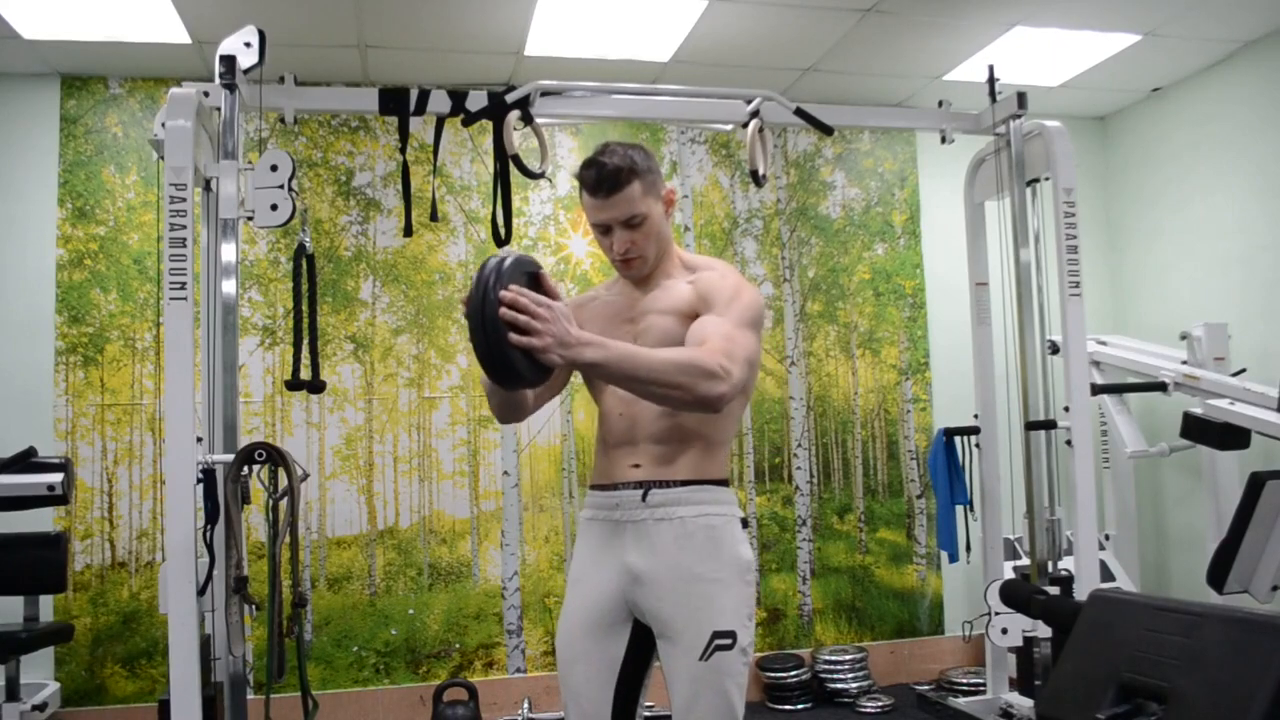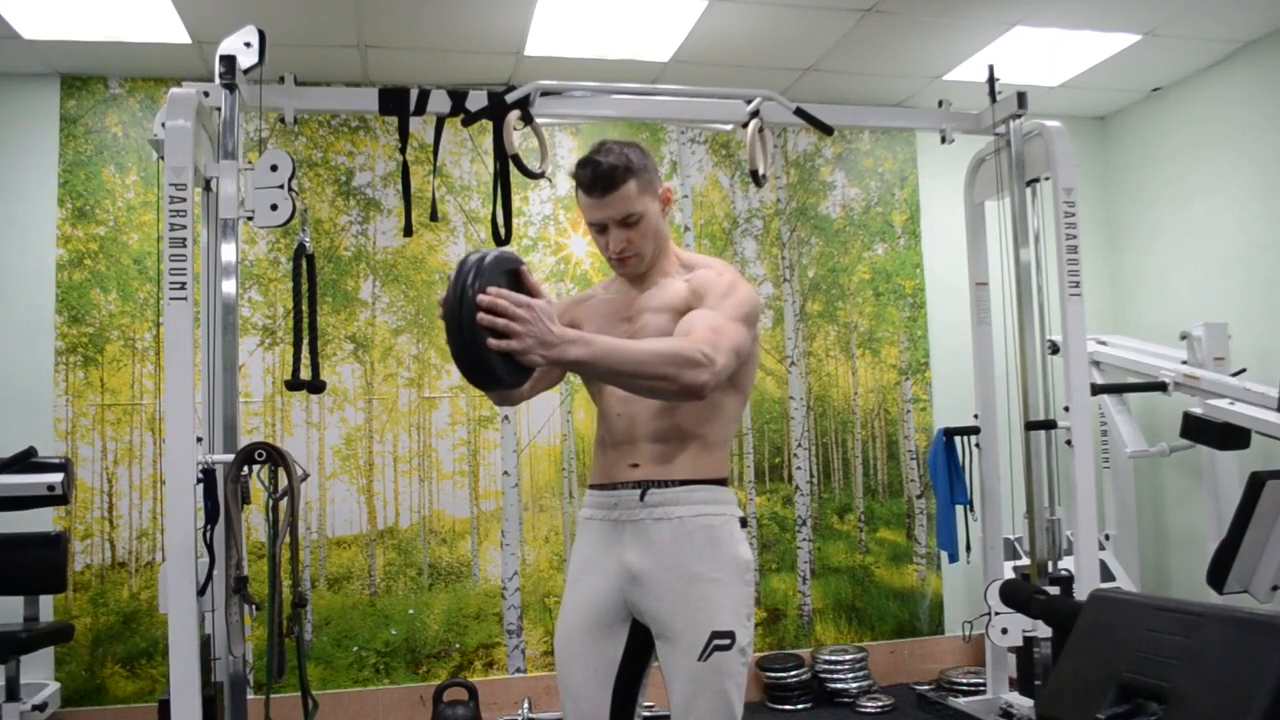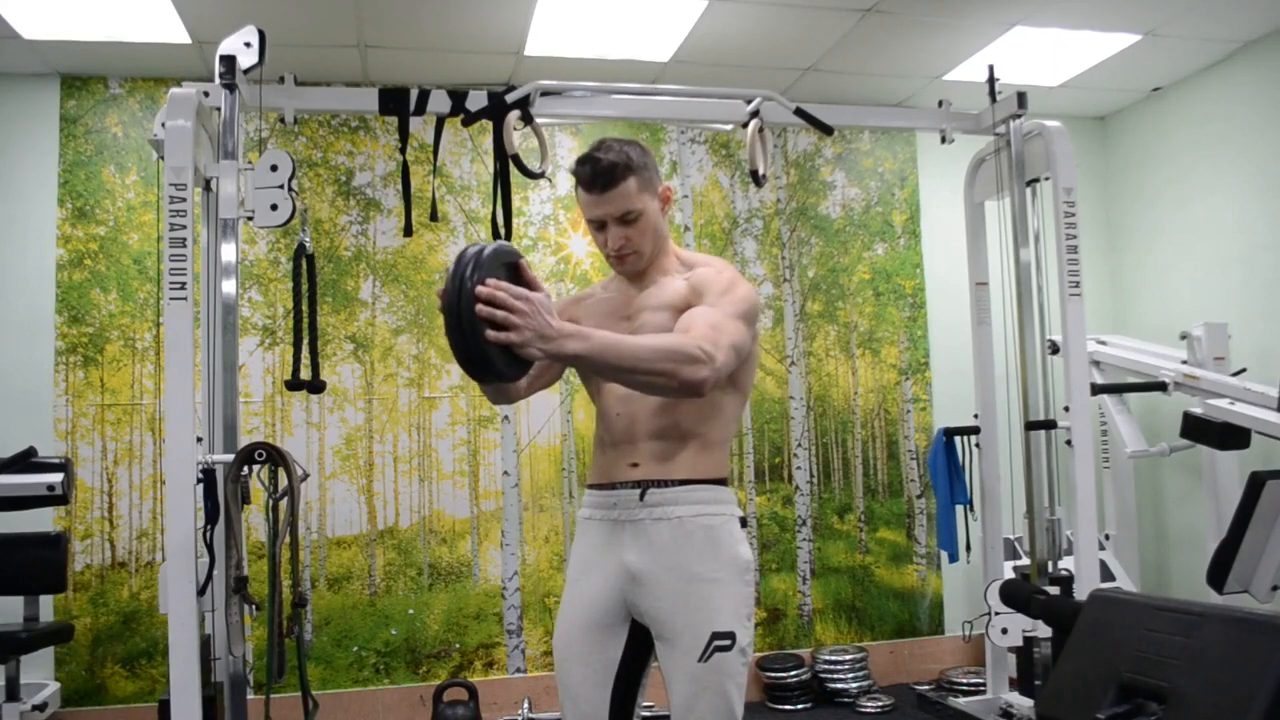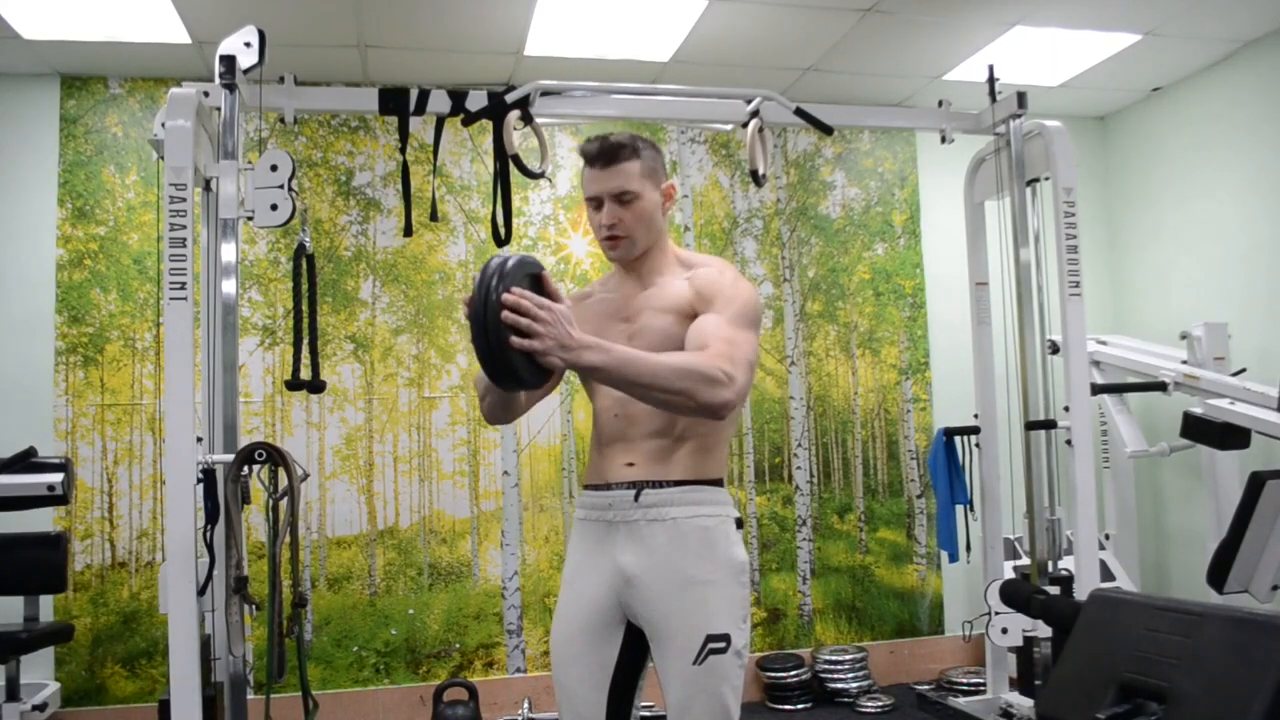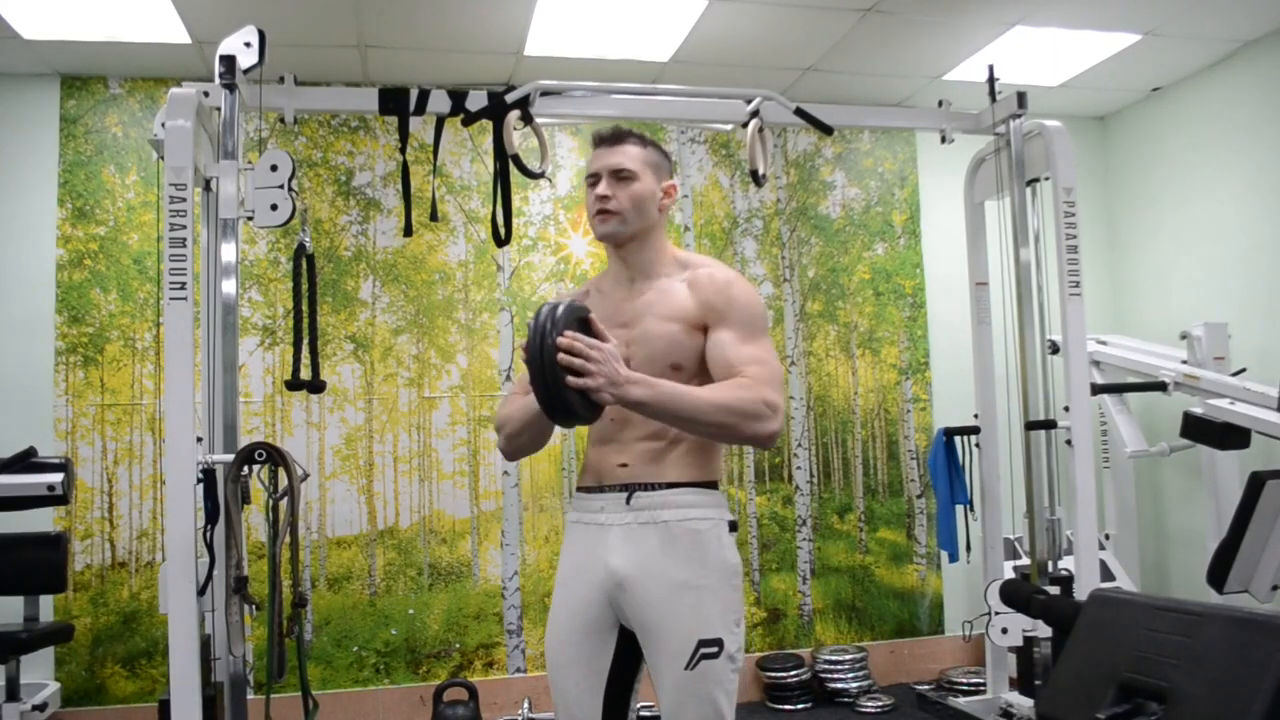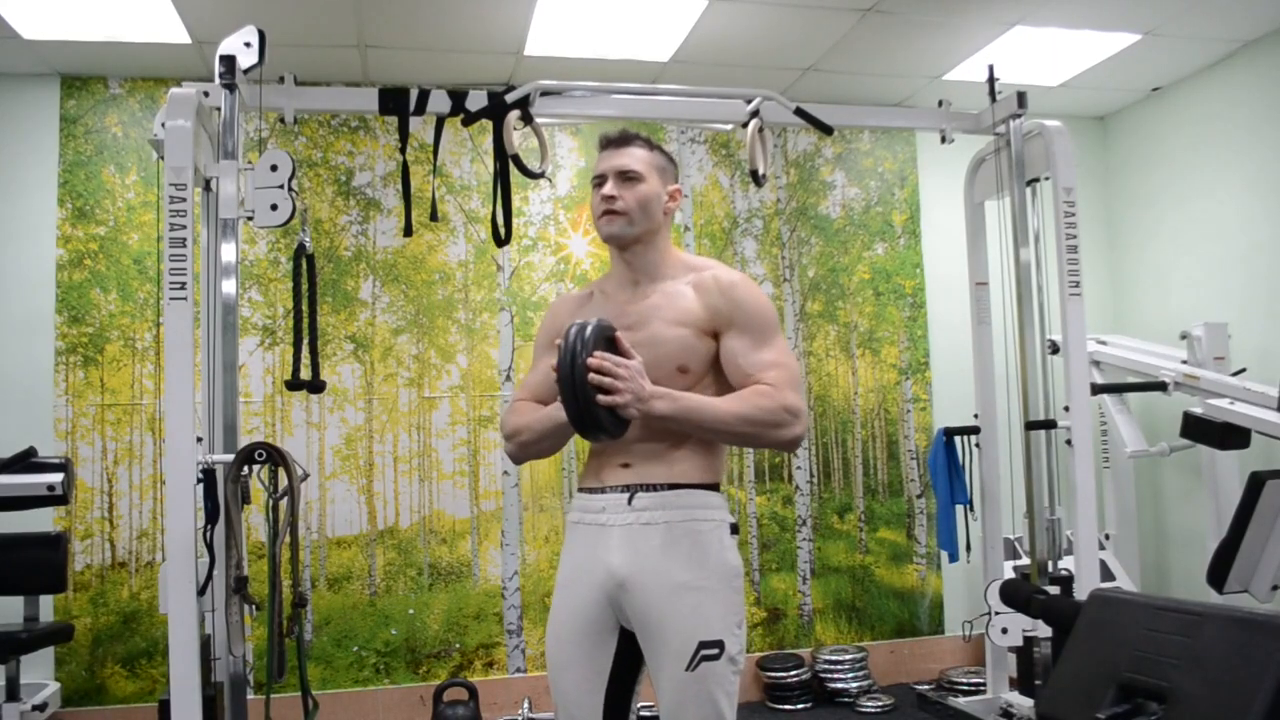
dt=0.3s
person 1, frame 1
left shoulder: (721, 289)
right shoulder: (581, 309)
left elbow: (714, 383)
right elbow: (511, 408)
left wrist: (581, 347)
right wrist: (508, 350)
left hip: (693, 528)
right hip: (602, 531)
person 1, frame 2
left shoulder: (720, 287)
right shoulder: (583, 309)
left elbow: (695, 371)
right elbow: (512, 385)
left wrist: (561, 343)
right wrist: (494, 341)
left hip: (692, 528)
right hip: (601, 531)
person 1, frame 3
left shoulder: (720, 285)
right shoulder: (581, 307)
left elbow: (695, 368)
right elbow: (509, 385)
left wrist: (559, 338)
right wrist: (490, 337)
left hip: (692, 529)
right hip: (600, 530)
person 1, frame 4
left shoulder: (716, 286)
right shoulder: (575, 305)
left elbow: (720, 388)
right elbow: (496, 410)
left wrist: (584, 350)
right wrist: (507, 348)
left hip: (686, 529)
right hip: (595, 532)
person 1, frame 5
left shoulder: (717, 289)
right shoulder: (574, 308)
left elbow: (762, 414)
right elbow: (510, 438)
left wrist: (628, 386)
left hip: (682, 531)
right hip: (589, 535)
person 1, frame 6
left shoulder: (722, 292)
right shoulder: (570, 312)
left elbow: (787, 417)
right elbow: (516, 436)
left wrist: (653, 401)
left hip: (684, 532)
right hip: (589, 535)
